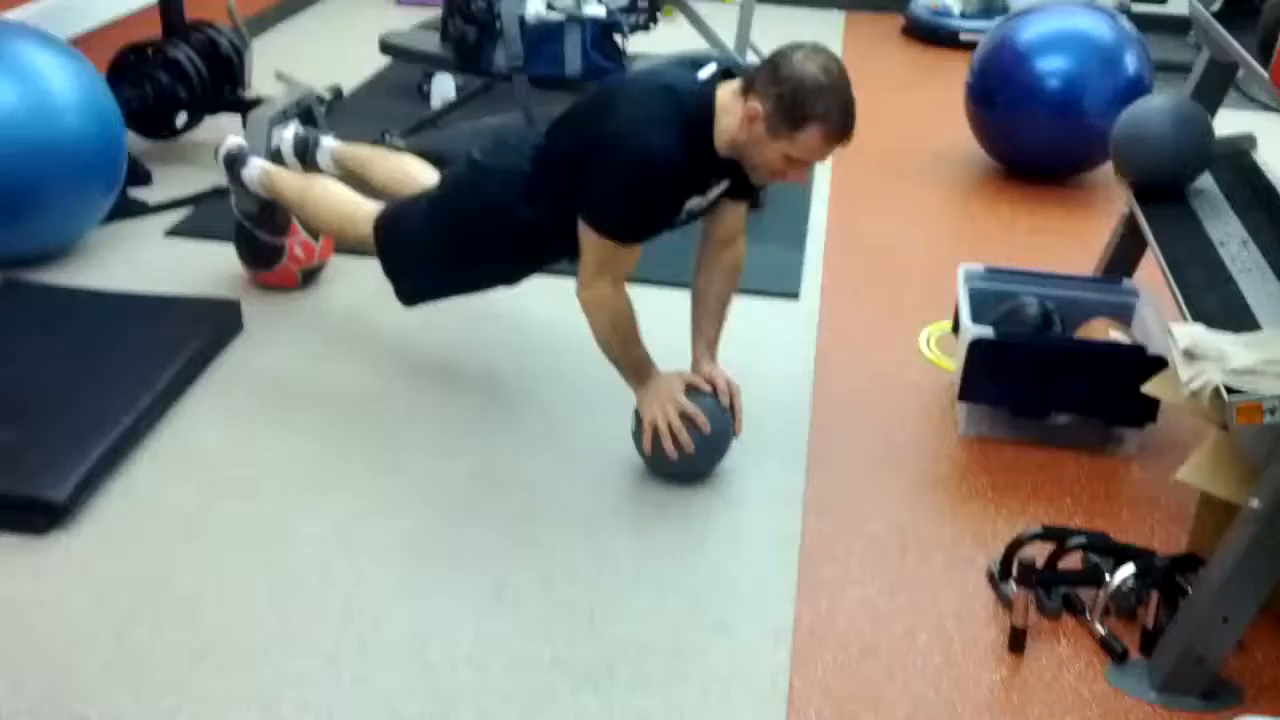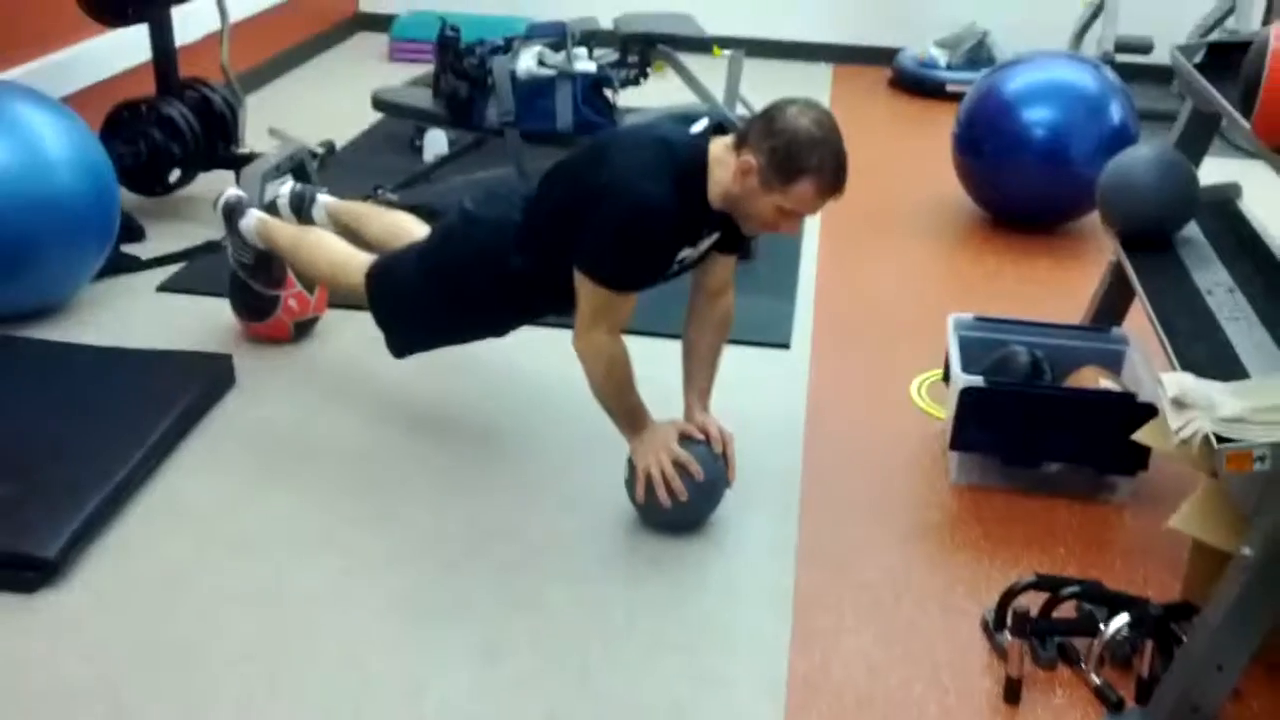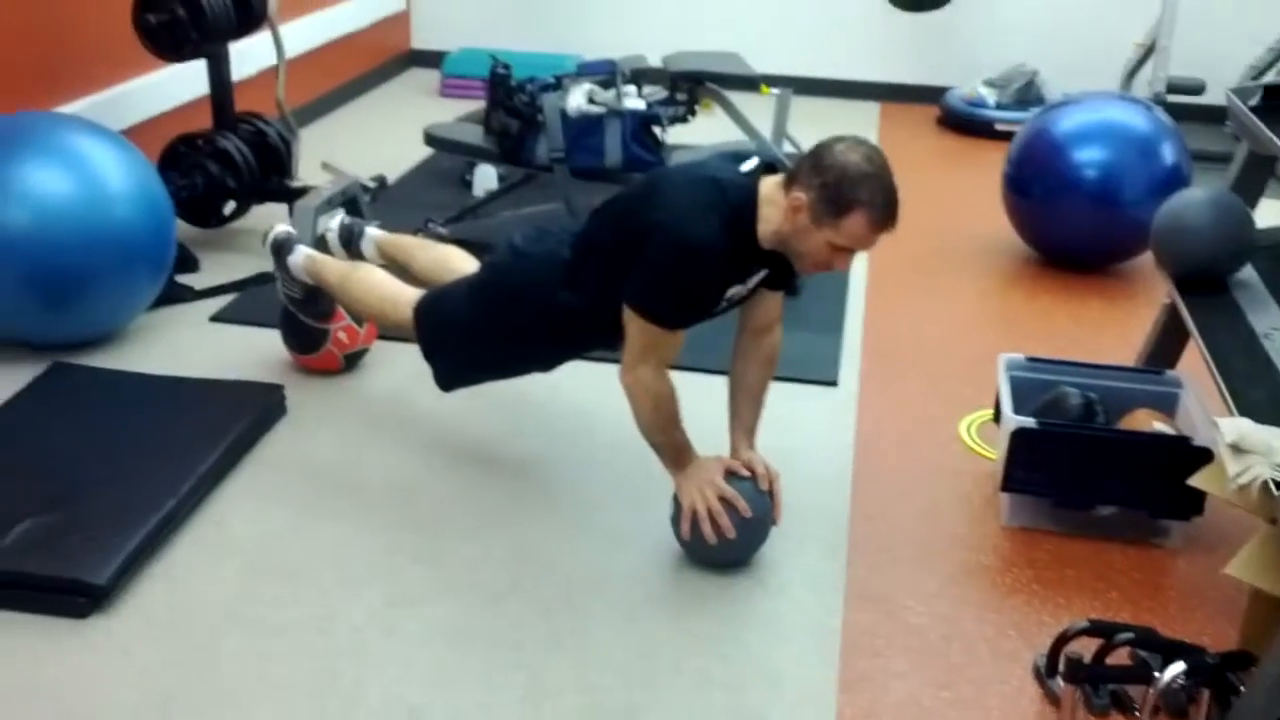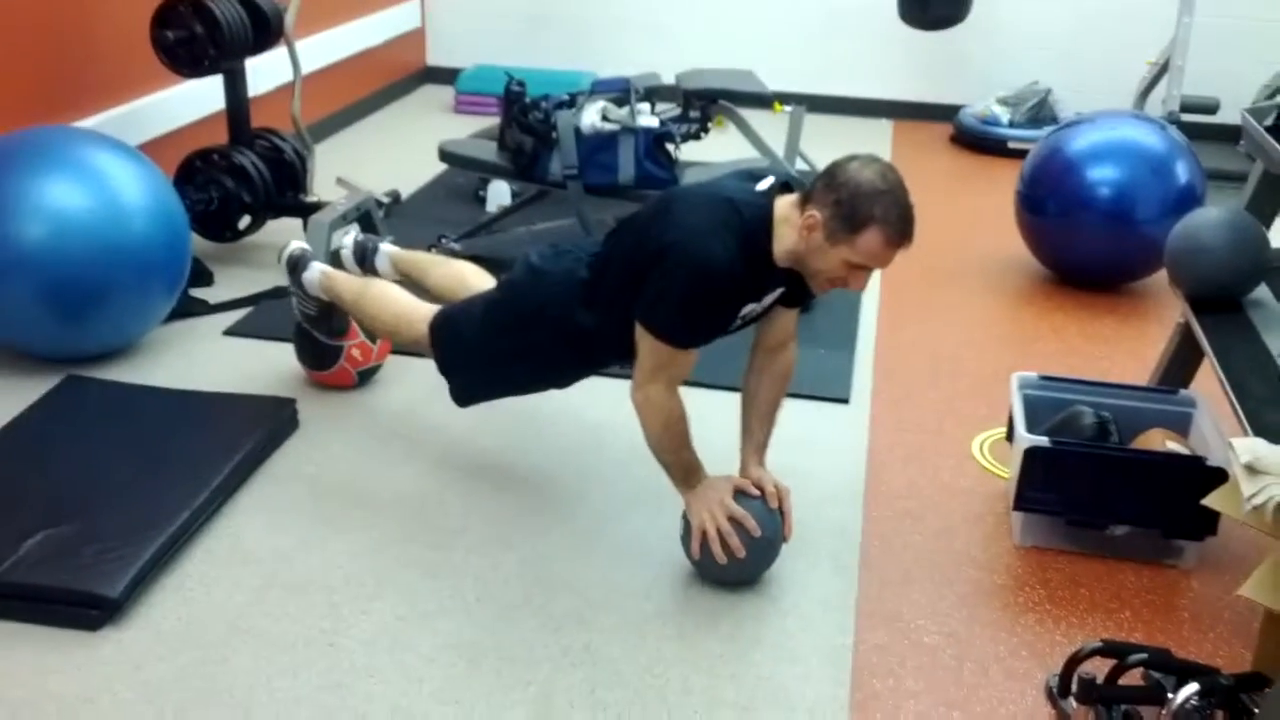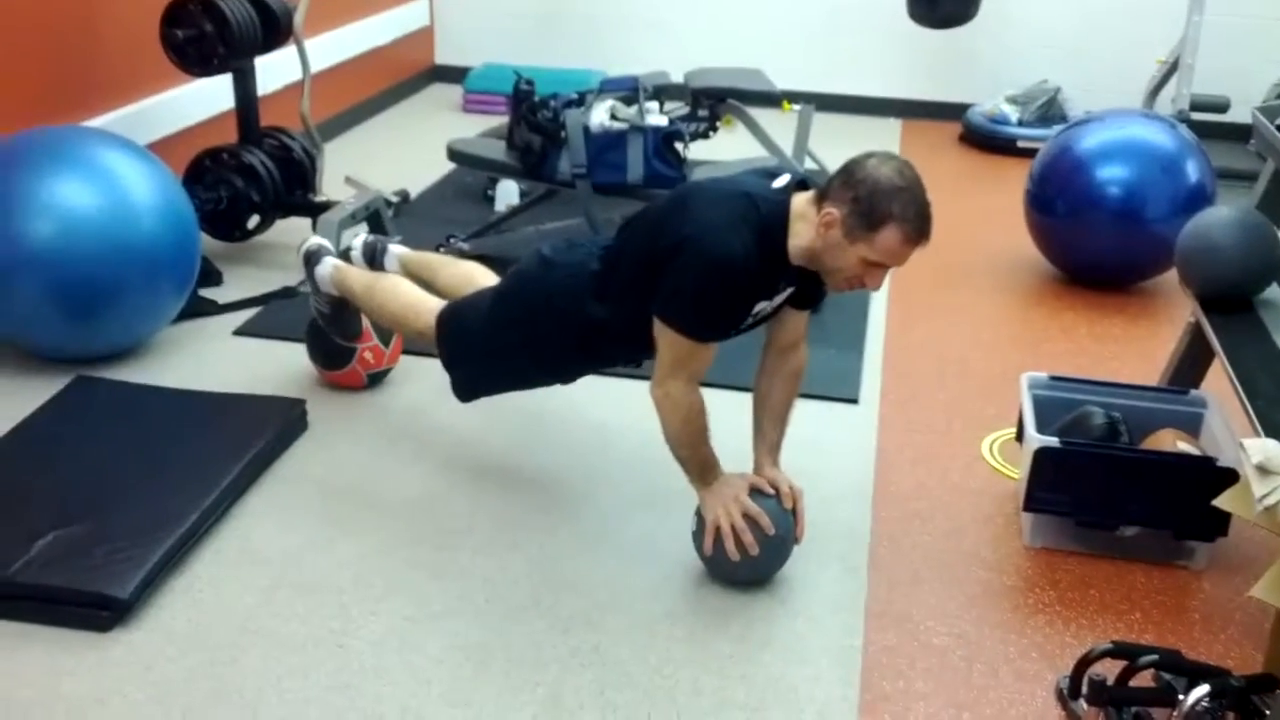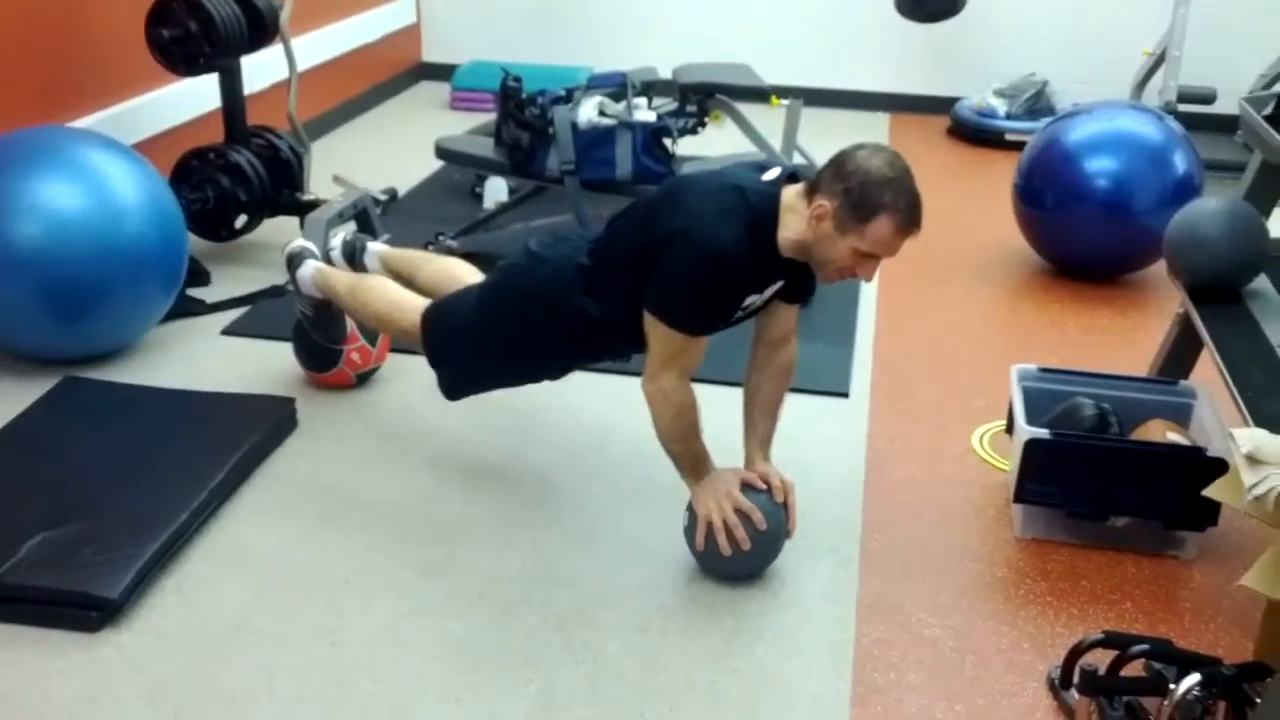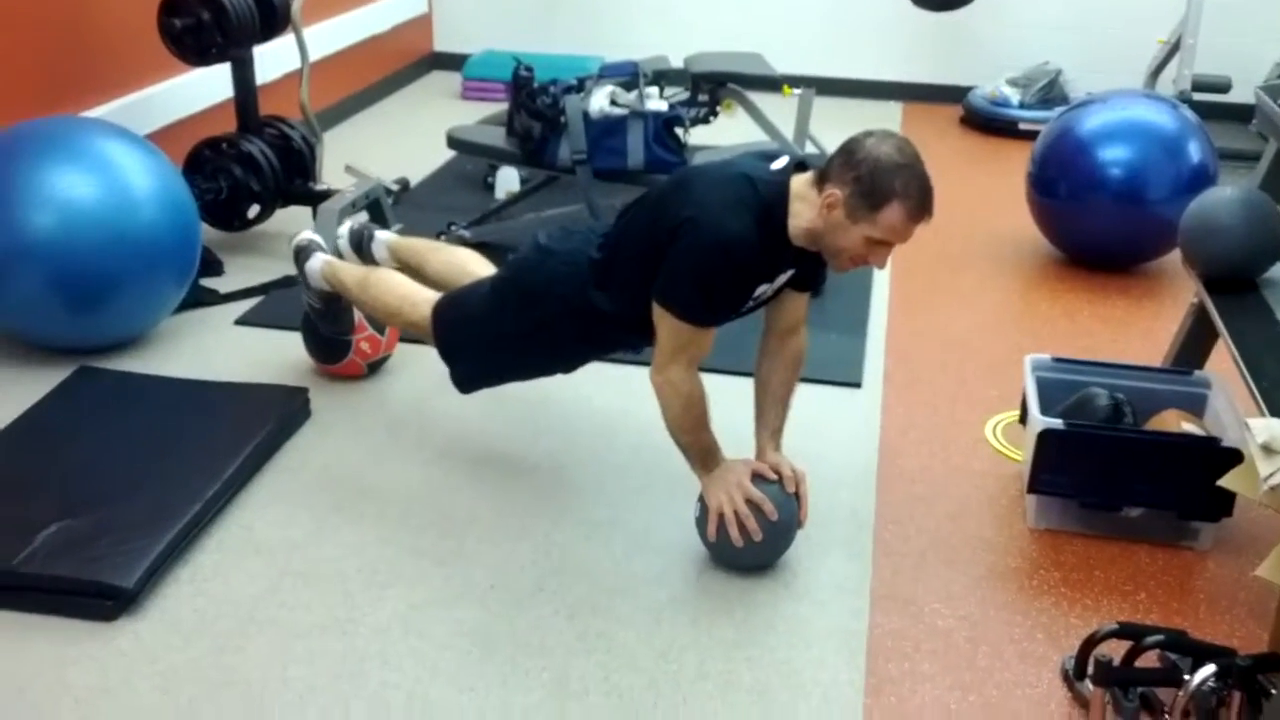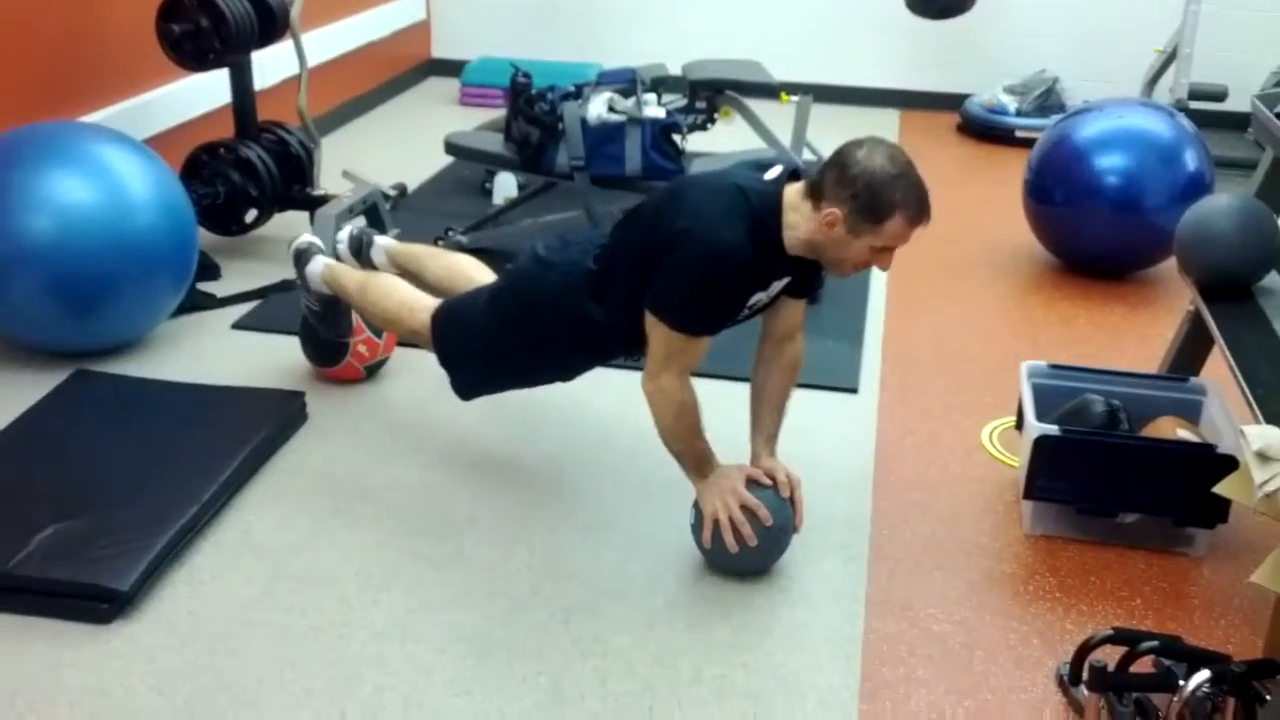
dt=0.4s
person 1, frame 1
left shoulder: (745, 117)
right shoulder: (648, 145)
left elbow: (725, 243)
right elbow: (598, 285)
left wrist: (705, 357)
right wrist: (647, 384)
left hip: (555, 189)
right hip: (502, 210)
left knee: (427, 191)
right knee: (379, 228)
left ankle: (318, 147)
right ankle: (255, 172)
person 1, frame 2
left shoulder: (735, 175)
right shoulder: (643, 196)
left elbow: (713, 296)
right elbow: (595, 335)
left wrist: (697, 408)
right wrist: (641, 434)
left hip: (544, 245)
right hip: (492, 263)
left knee: (417, 247)
right knee: (372, 279)
left ankle: (310, 205)
right ankle: (252, 223)
person 1, frame 3
left shoulder: (783, 210)
right shoulder: (692, 235)
left elbow: (761, 332)
right elbow: (642, 369)
left wrist: (743, 443)
right wrist: (686, 469)
left hip: (591, 280)
right hip: (539, 296)
left knee: (466, 277)
right knee: (420, 313)
left ankle: (362, 237)
right ankle: (302, 259)
person 1, frame 4
left shoulder: (799, 230)
right shoulder: (706, 254)
left elbow: (775, 350)
right elbow: (652, 388)
left wrist: (754, 462)
right wrist: (695, 488)
left hip: (603, 296)
right hip: (555, 317)
left knee: (481, 294)
right knee: (434, 329)
left ankle: (375, 253)
right ankle: (316, 275)
person 1, frame 5
left shoulder: (812, 229)
right shoulder: (721, 248)
left elbow: (786, 351)
right elbow: (672, 384)
left wrist: (767, 462)
right wrist: (711, 485)
left hip: (613, 295)
right hip: (563, 308)
left knee: (487, 295)
right knee: (446, 323)
left ankle: (386, 254)
right ankle: (331, 273)
person 1, frame 6
left shoulder: (802, 223)
right shoulder: (713, 241)
left elbow: (775, 346)
right elbow: (664, 379)
left wrist: (758, 457)
right wrist: (702, 480)
left hip: (601, 291)
right hip: (552, 304)
left knee: (471, 294)
right knee: (429, 324)
left ankle: (366, 253)
right ankle: (315, 274)
person 1, frame 7
left shoulder: (810, 212)
right shoulder: (722, 231)
left elbow: (785, 336)
right elbow: (673, 370)
left wrist: (770, 447)
right wrist: (713, 472)
left hip: (612, 282)
right hip: (561, 298)
left knee: (481, 287)
right knee: (438, 318)
left ankle: (376, 242)
right ankle: (322, 267)
person 1, frame 8
left shoulder: (805, 218)
right shoulder: (716, 242)
left elbow: (782, 342)
right elbow: (665, 378)
left wrist: (764, 453)
right wrist: (707, 477)
left hip: (608, 287)
right hip: (560, 307)
left knee: (484, 291)
right knee: (434, 323)
left ankle: (375, 247)
right ankle: (321, 270)
